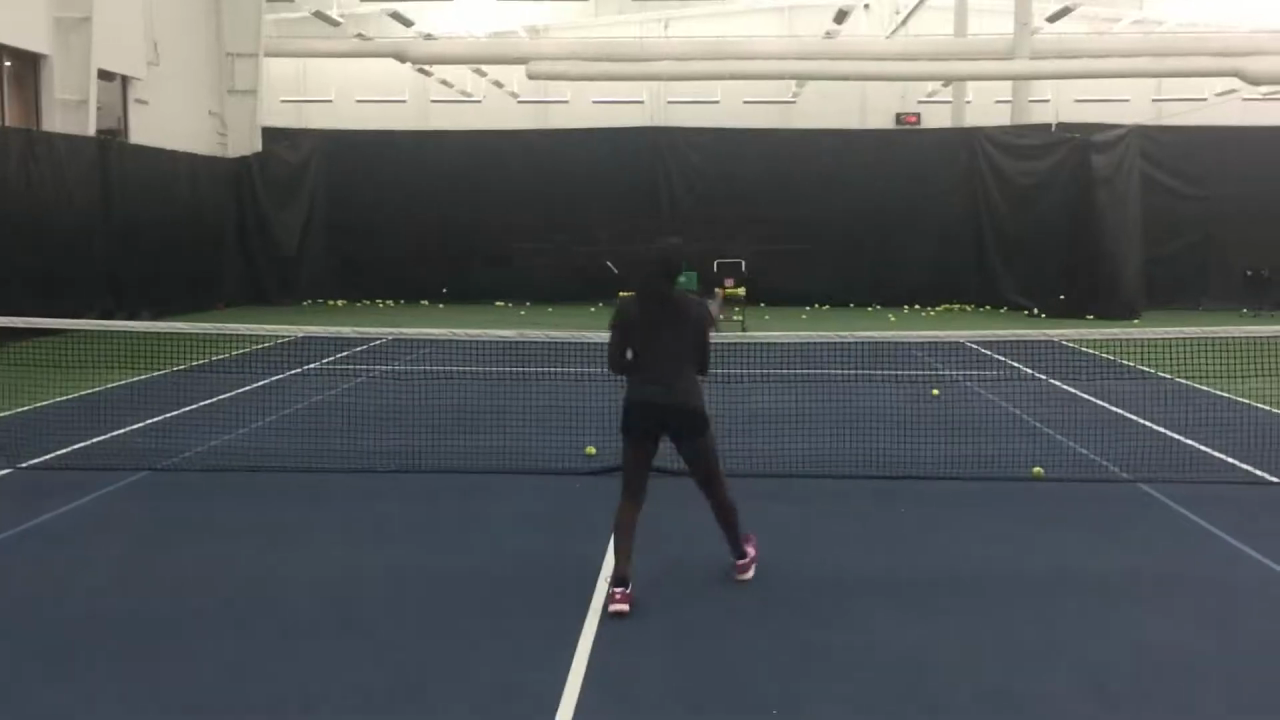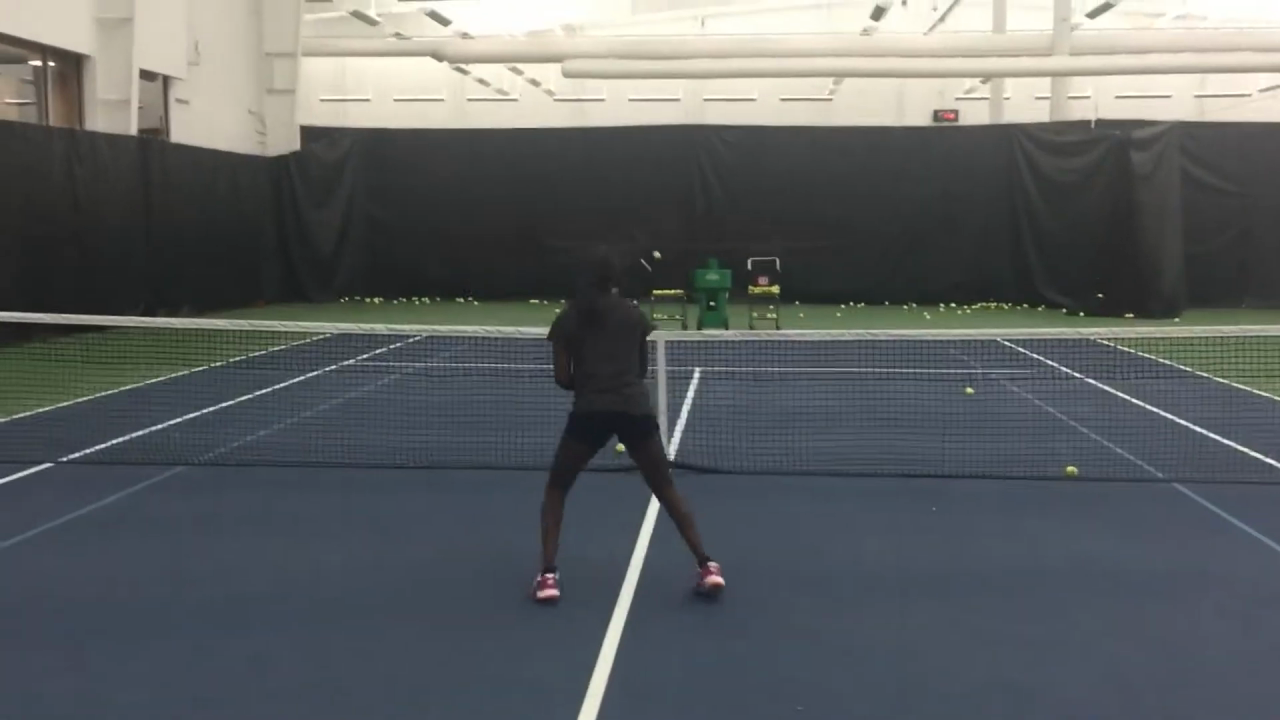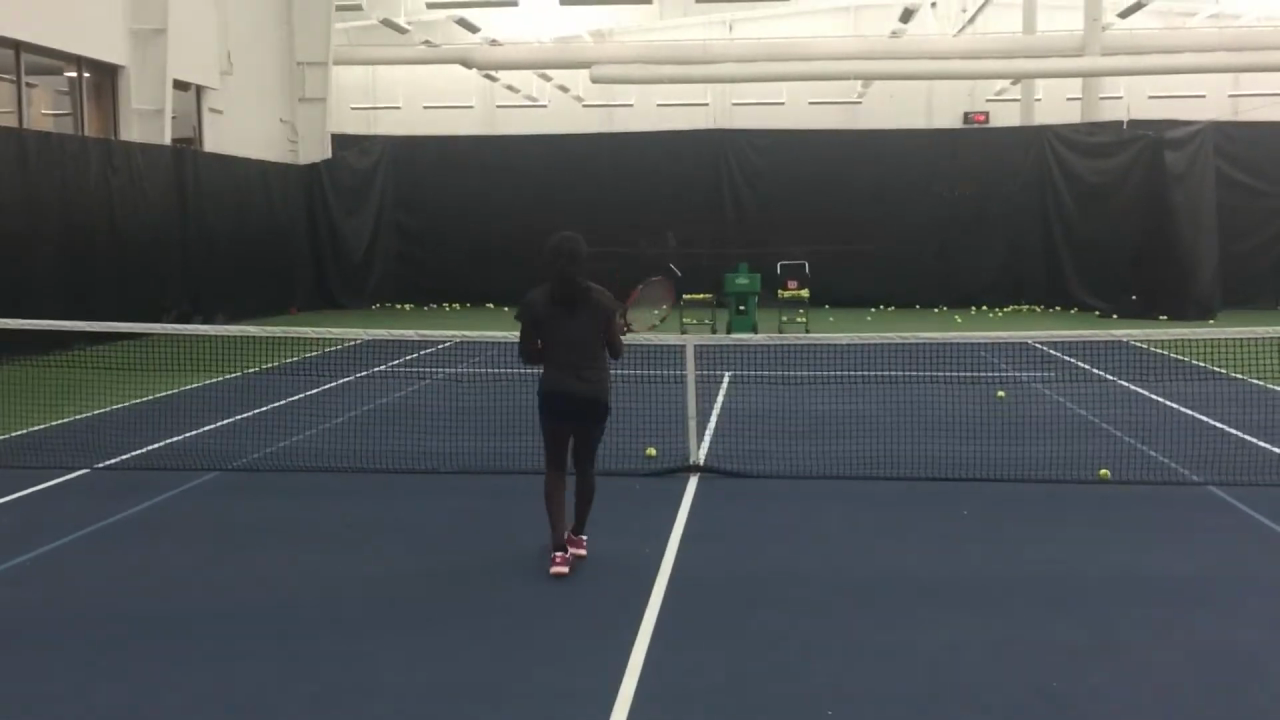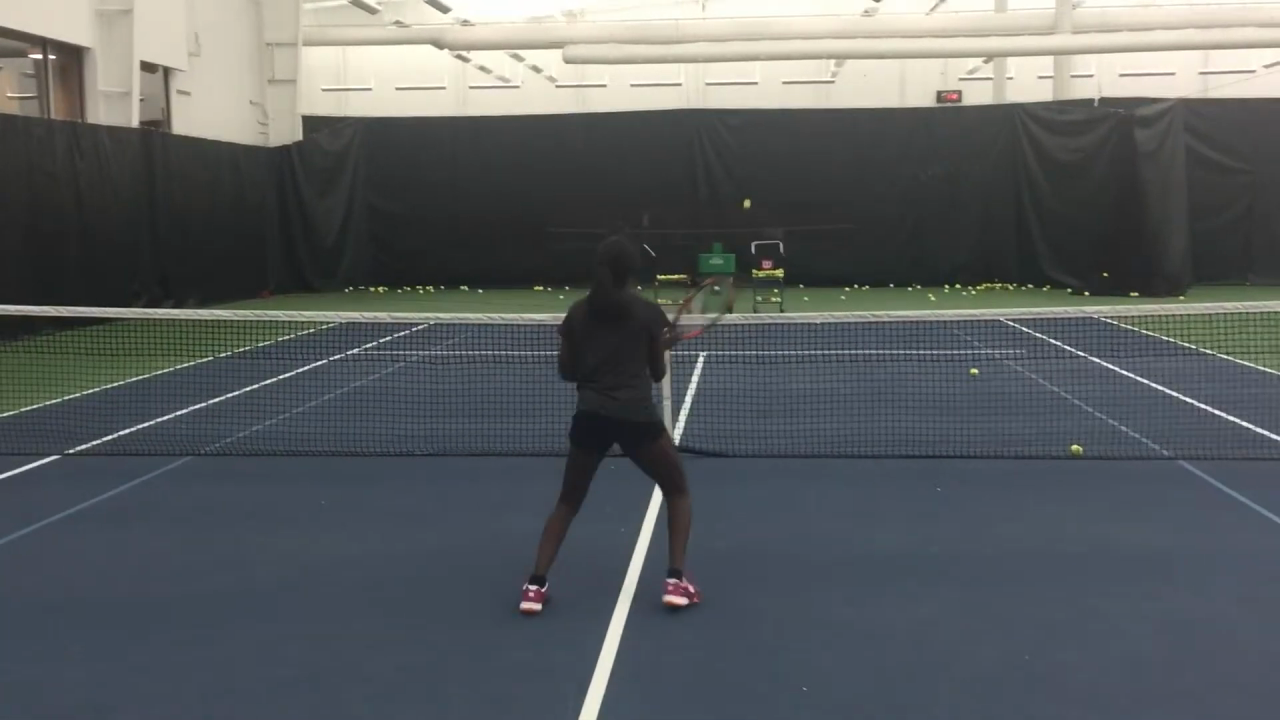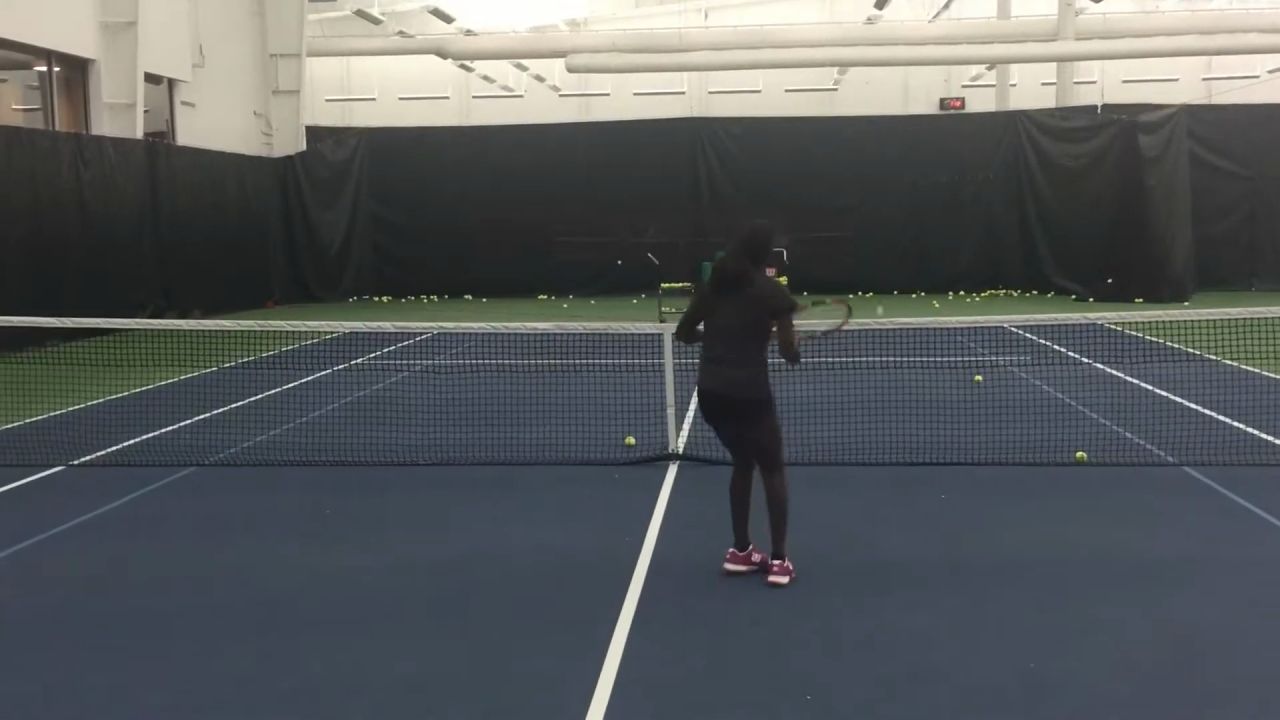
dt=1s
person 1, frame 1
left shoulder: (628, 308)
right shoulder: (696, 309)
left elbow: (616, 364)
right elbow: (702, 366)
left hip: (640, 406)
right hip: (685, 404)
left knee: (631, 497)
right knee: (714, 486)
left ankle: (620, 585)
right ankle: (741, 555)
person 1, frame 2
left shoulder: (567, 319)
right shoulder: (634, 315)
left elbow: (563, 379)
left hip: (589, 412)
right hip: (635, 409)
left knee: (556, 489)
right knee: (666, 492)
left ankle: (549, 575)
right ankle: (707, 566)
person 1, frame 3
left shoulder: (535, 300)
right shoulder: (602, 298)
left elbow: (528, 355)
right elbow: (616, 352)
right wrist: (617, 331)
left hip: (555, 392)
right hip: (594, 393)
left knee: (556, 468)
right knee: (585, 465)
left ankle: (559, 552)
right ankle: (577, 536)
person 1, frame 4
left shoulder: (578, 312)
right shoulder: (648, 311)
left elbow: (567, 371)
right elbow: (657, 372)
right wrist: (664, 342)
left hip: (591, 415)
right hip: (637, 416)
left knee: (568, 503)
right knee: (678, 493)
left ankle: (535, 585)
right ankle: (676, 580)
person 1, frame 5
left shoulder: (714, 284)
right shoulder: (773, 292)
left elbow: (683, 333)
right elbow: (789, 350)
right wrist: (797, 358)
left hip: (710, 390)
right hip: (747, 391)
left knee: (743, 463)
right knee: (772, 471)
left ankle: (740, 550)
right ankle: (778, 561)
